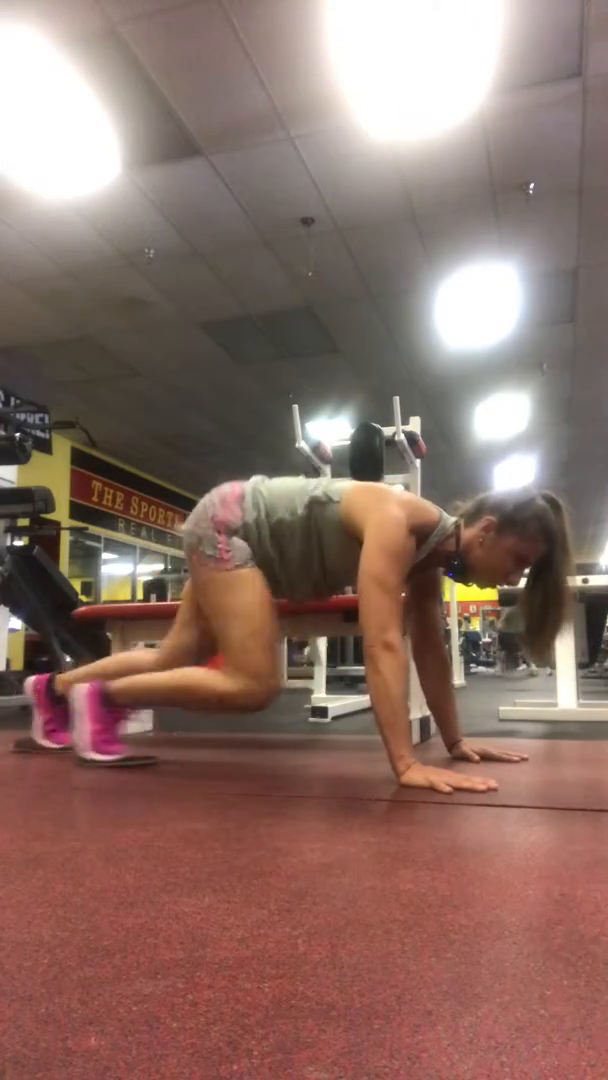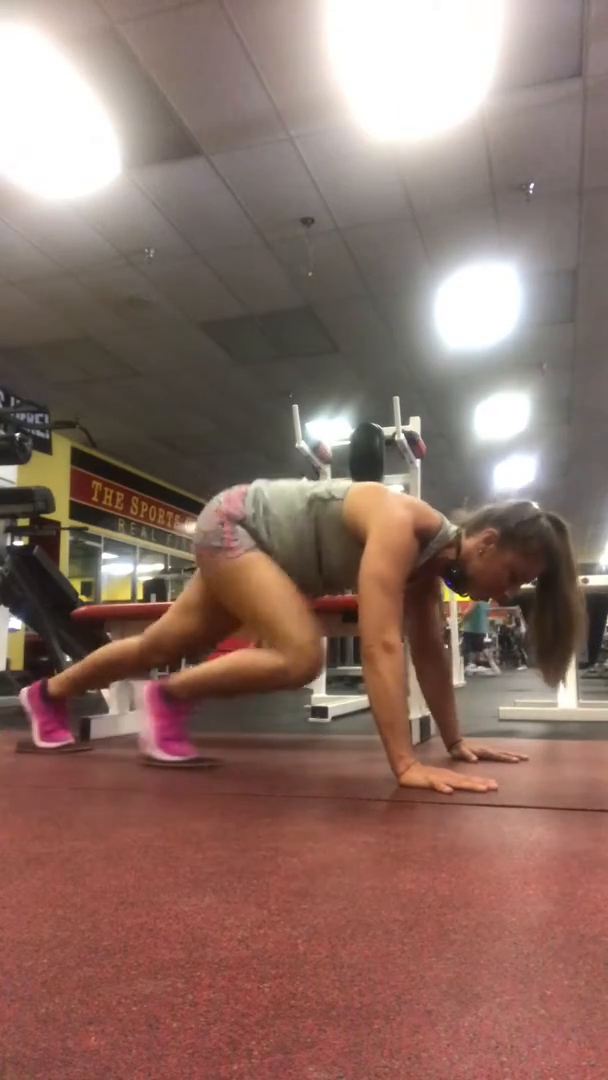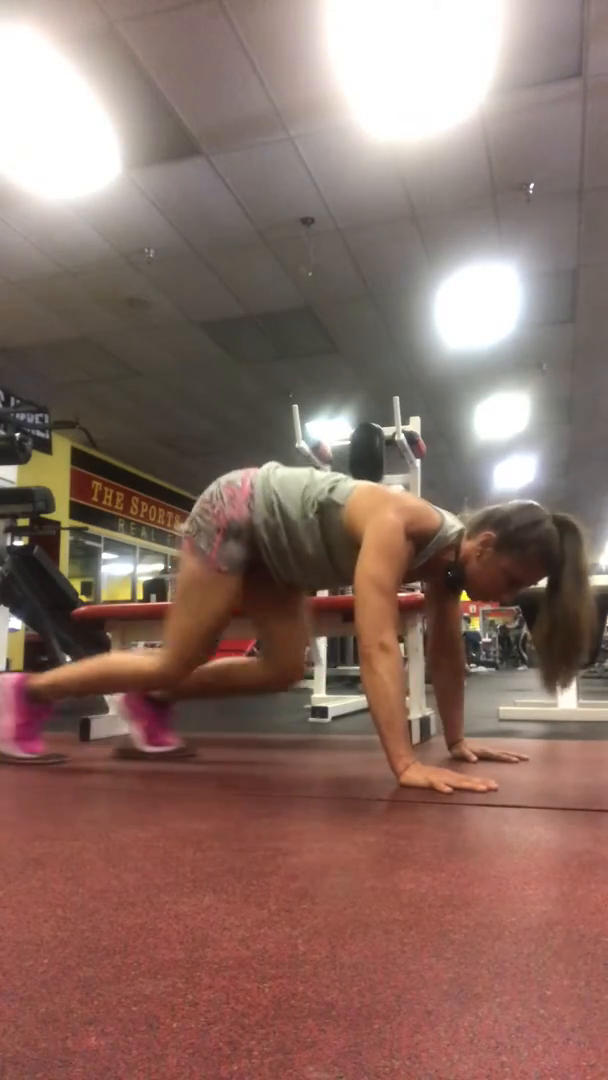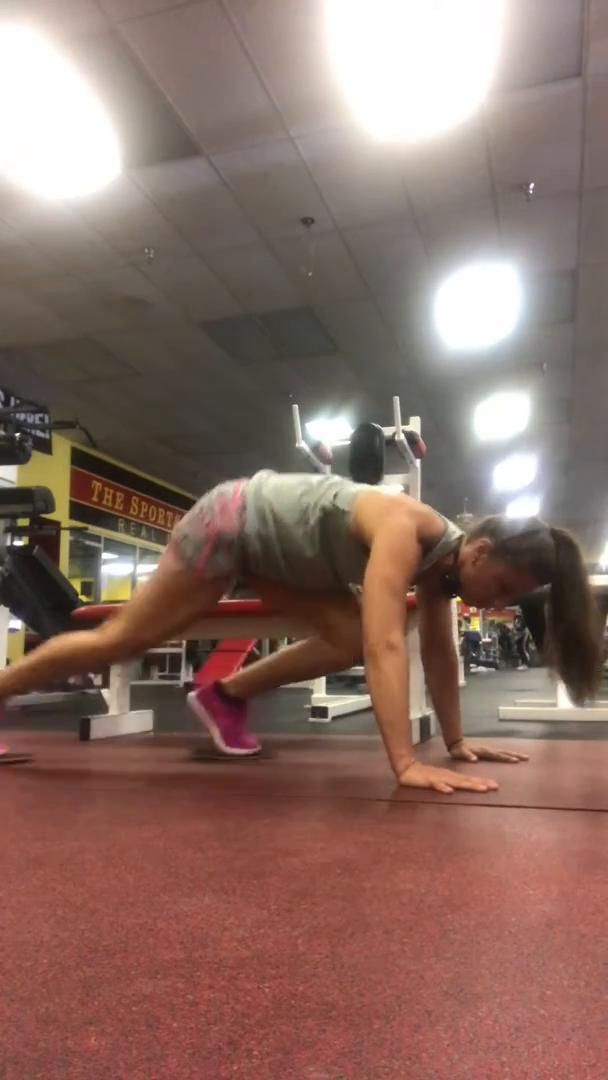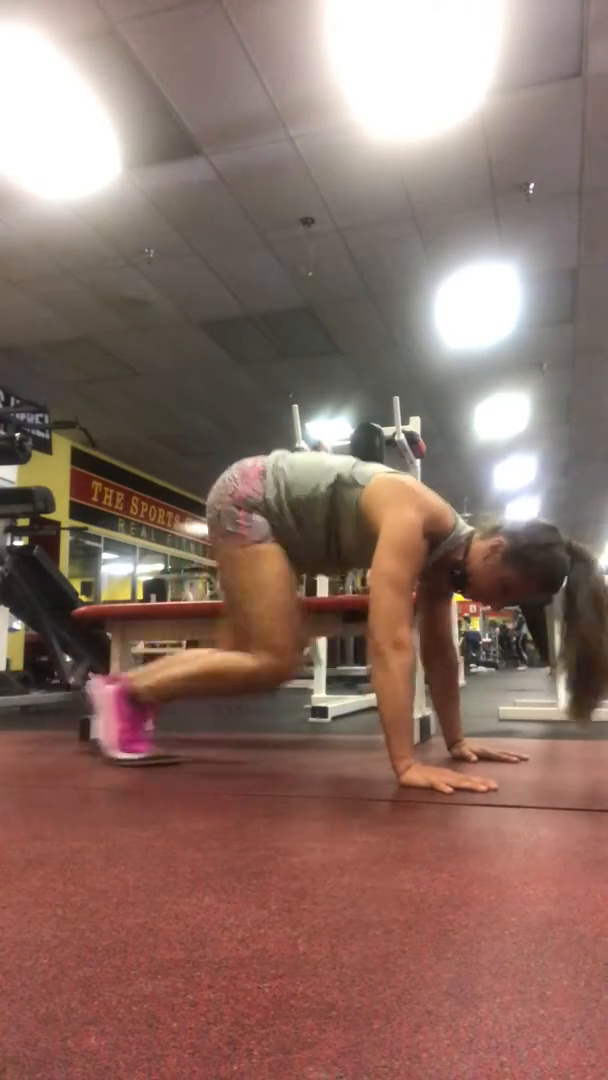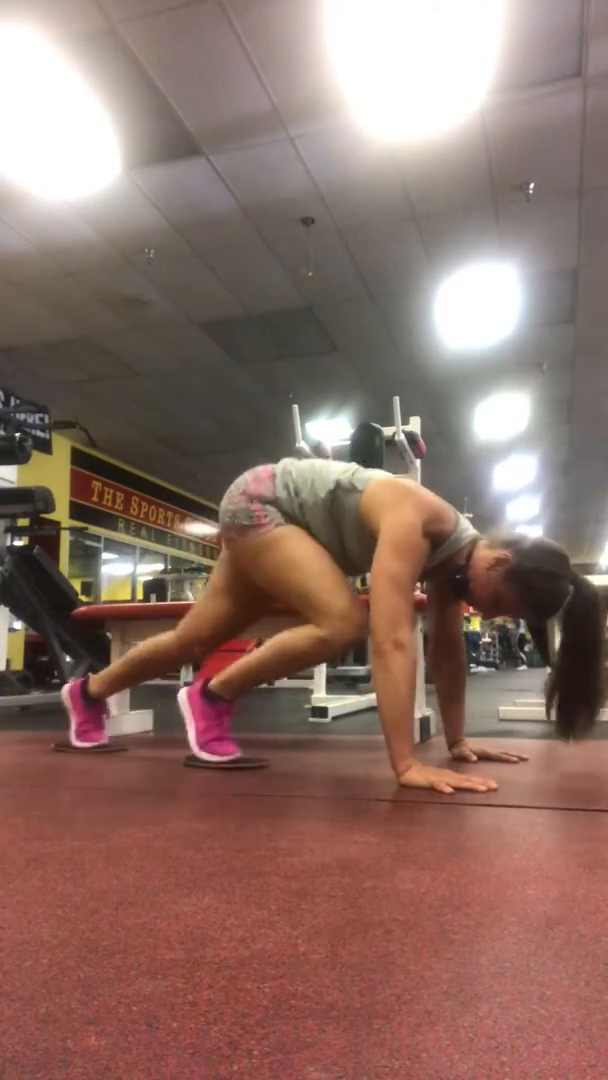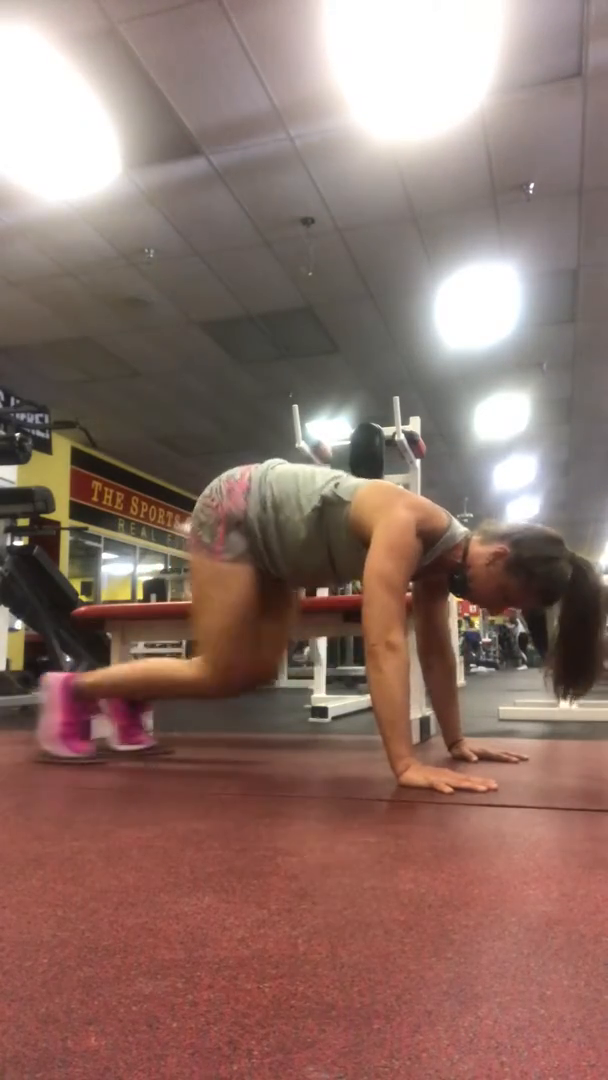
dt=0.7s
person 1, frame 1
left shoulder: (436, 548)
right shoulder: (397, 525)
left elbow: (429, 647)
right elbow: (383, 647)
left wrist: (454, 740)
right wrist: (406, 765)
left hip: (250, 539)
right hip: (224, 524)
left knee: (172, 660)
right knee: (255, 687)
left ankle: (57, 686)
right ankle: (101, 696)
person 1, frame 2
left shoulder: (433, 558)
right shoulder: (402, 527)
left elbow: (429, 651)
right elbow: (381, 647)
left wrist: (454, 743)
right wrist: (406, 765)
left hip: (255, 544)
right hip: (231, 524)
left knee: (154, 647)
right knee: (301, 657)
left ankle: (50, 696)
right ankle: (168, 696)
person 1, frame 3
left shoulder: (449, 549)
right shoulder: (397, 531)
left elbow: (446, 650)
right elbow: (375, 646)
left wrist: (455, 742)
right wrist: (401, 764)
left hip: (270, 545)
right hip: (235, 515)
left knee: (286, 667)
right knee: (175, 661)
left ankle: (151, 699)
person 1, frame 4
left shoulder: (442, 559)
right shoulder: (406, 531)
left elbow: (438, 653)
right elbow: (386, 647)
left wrist: (456, 743)
right wrist: (406, 765)
left hip: (266, 540)
right hip: (227, 524)
left knee: (344, 642)
right knee: (116, 641)
left ankle: (223, 696)
person 1, frame 5
left shoulder: (455, 546)
right shoulder: (412, 524)
left elbow: (439, 646)
right elbow: (390, 643)
left wrist: (457, 741)
right wrist: (407, 765)
left hip: (290, 520)
right hip: (248, 496)
left knee: (250, 654)
right knee: (275, 659)
left ankle: (128, 689)
right ankle: (124, 694)
person 1, frame 6
left shoulder: (455, 554)
right shoulder: (413, 524)
left elbow: (447, 649)
right elbow: (392, 642)
left wrist: (457, 742)
right wrist: (407, 764)
left hip: (283, 519)
right hip: (258, 500)
left knee: (191, 640)
right knee: (342, 623)
left ankle: (88, 694)
right ankle: (209, 698)
person 1, frame 7
left shoulder: (442, 556)
right shoulder: (405, 527)
left elbow: (435, 649)
right elbow: (385, 644)
left wrist: (455, 742)
right wrist: (405, 765)
left hip: (268, 535)
right hip: (234, 507)
left knee: (249, 671)
right knee: (216, 674)
left ankle: (90, 691)
right ankle: (74, 688)
